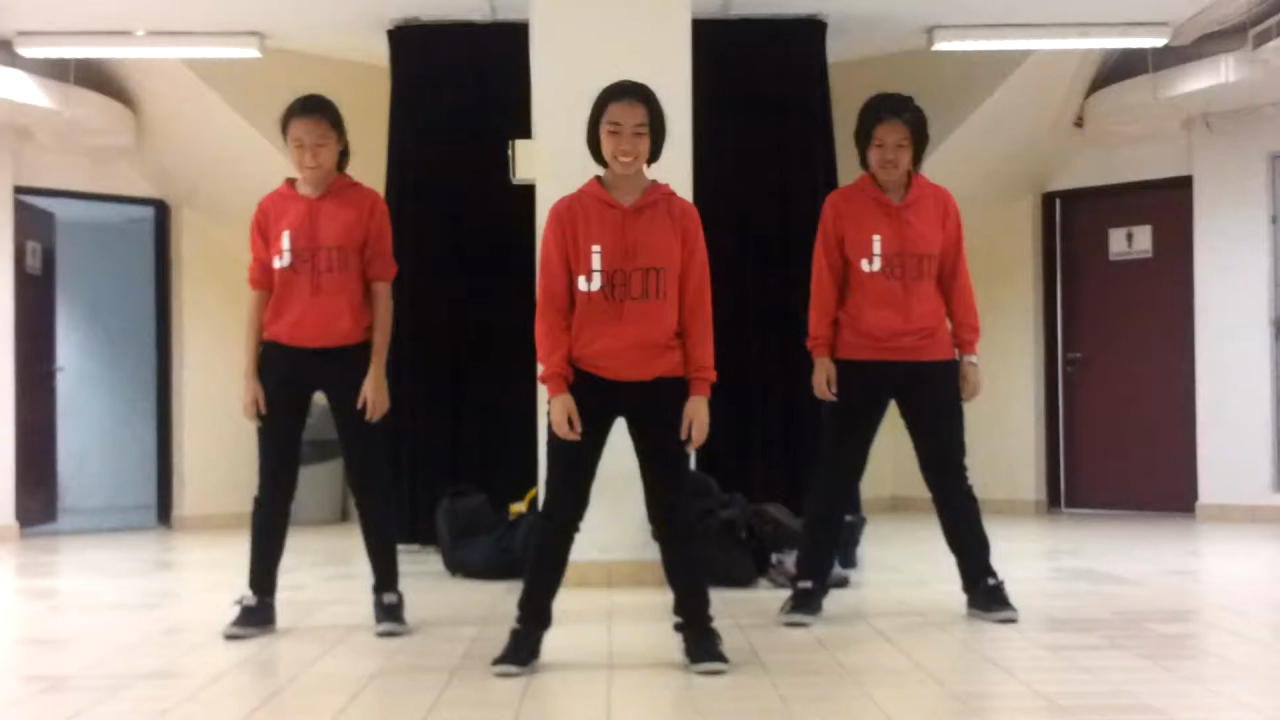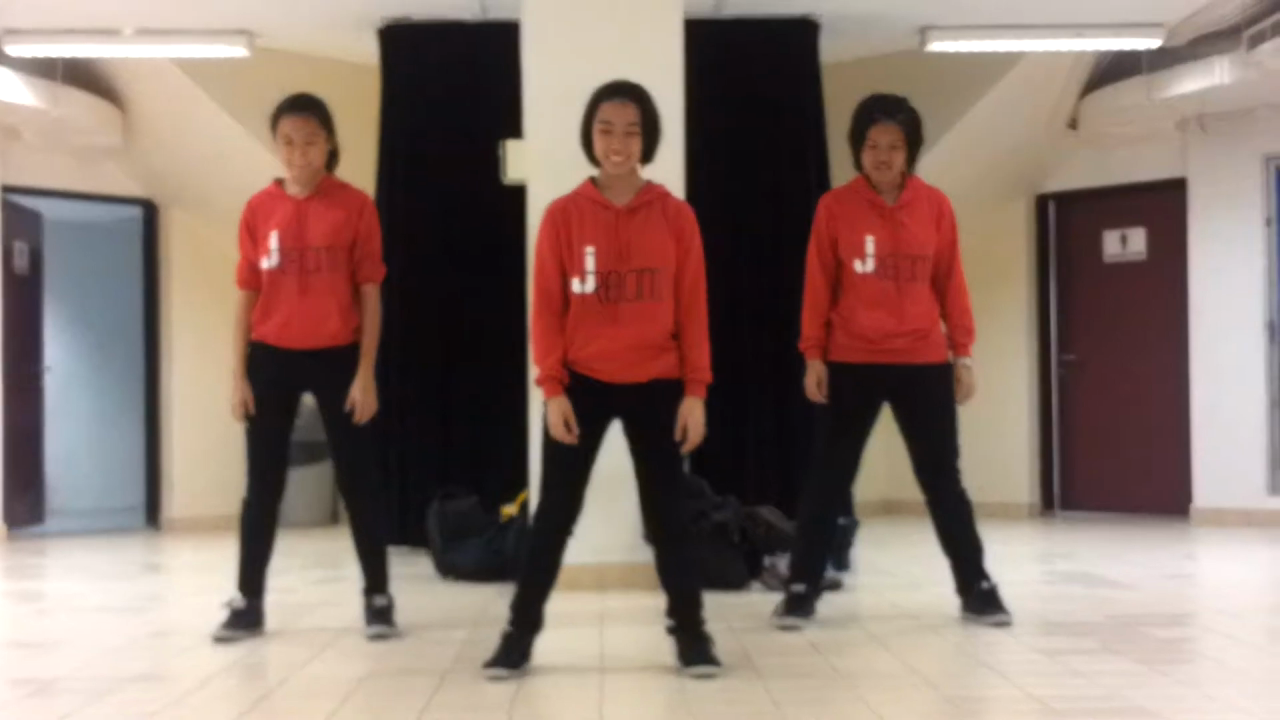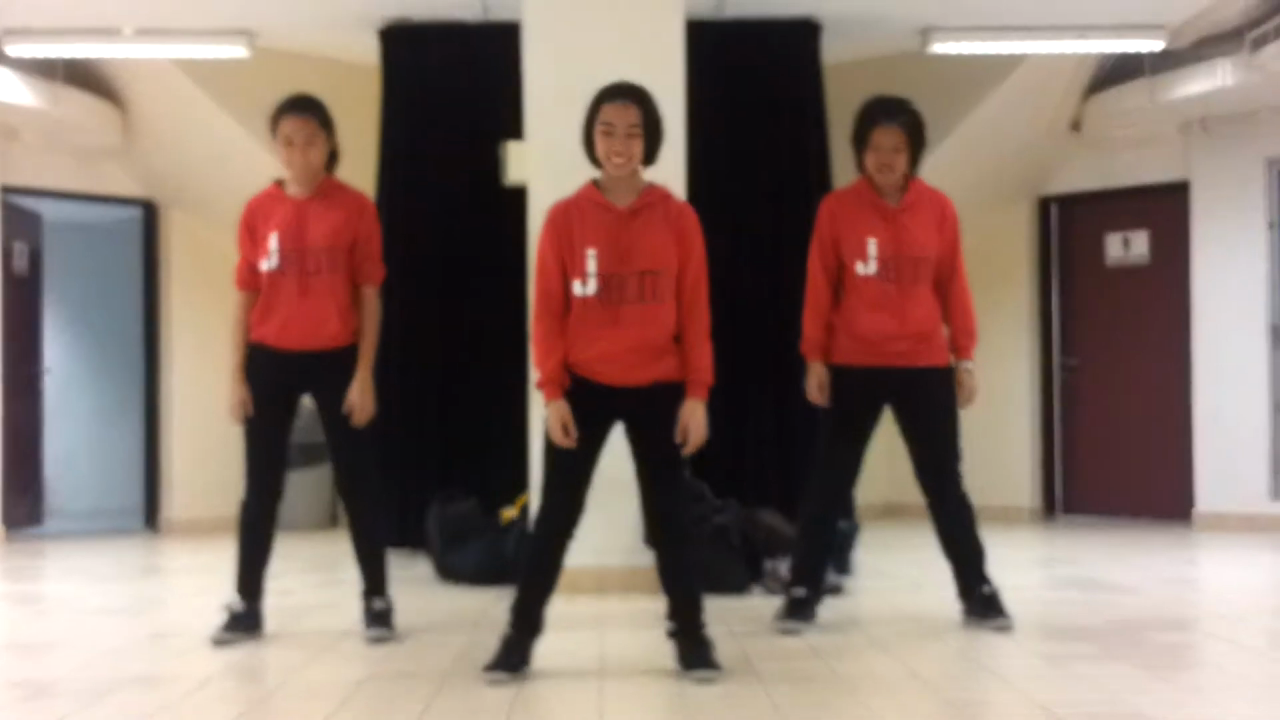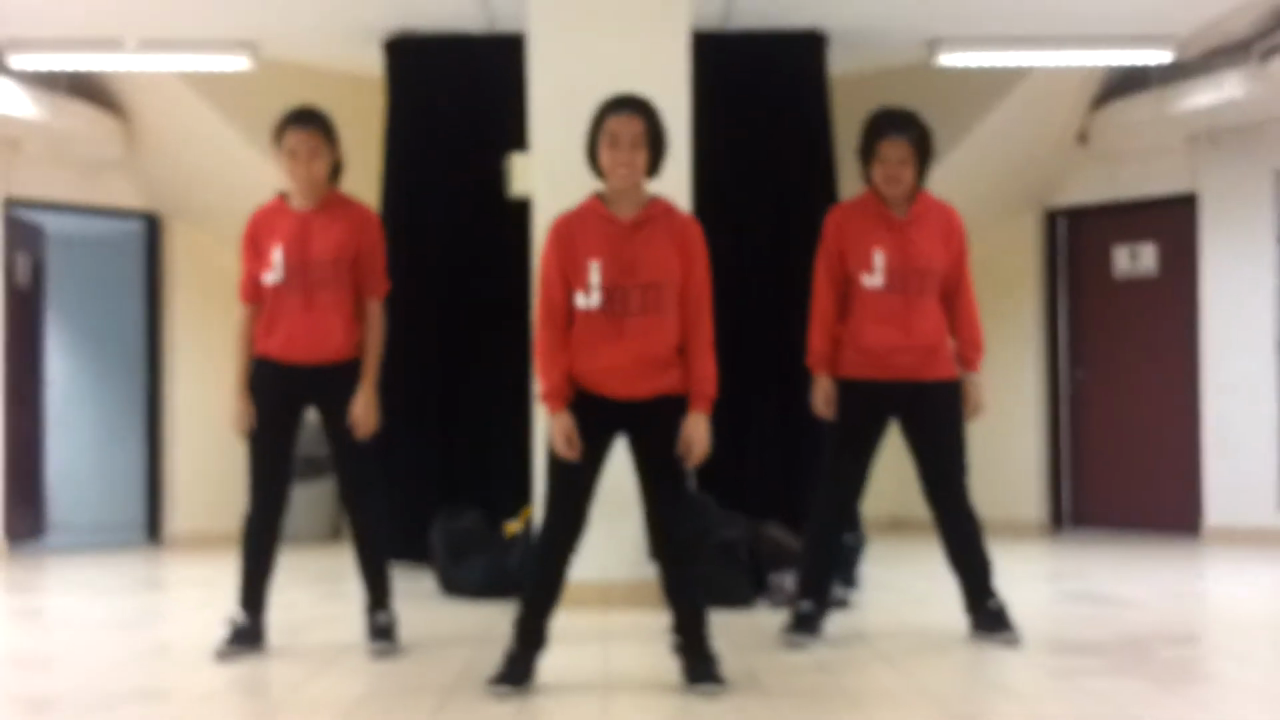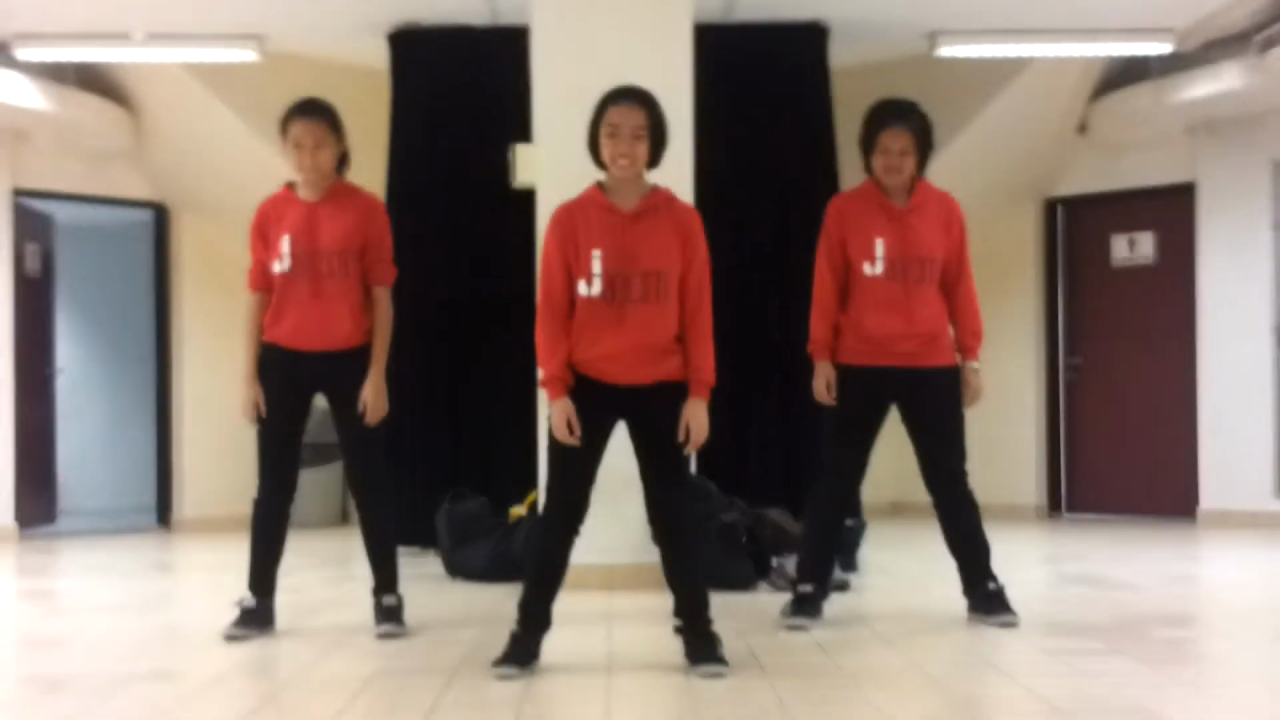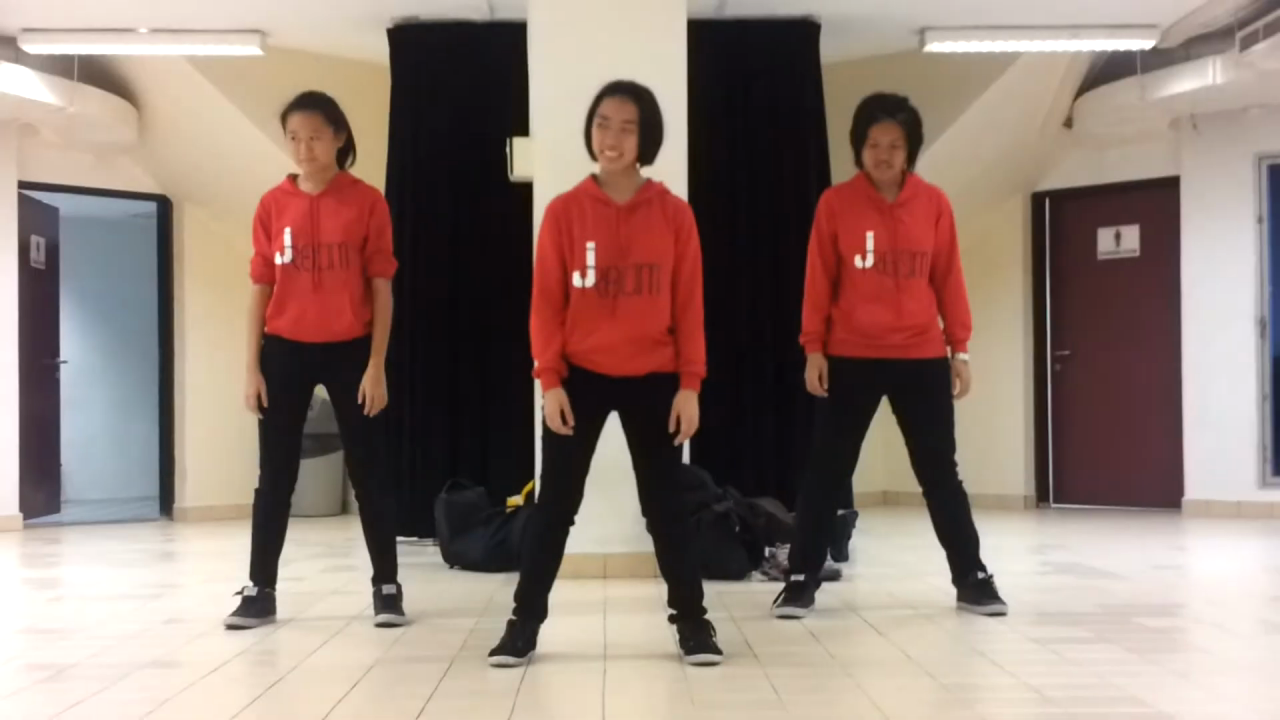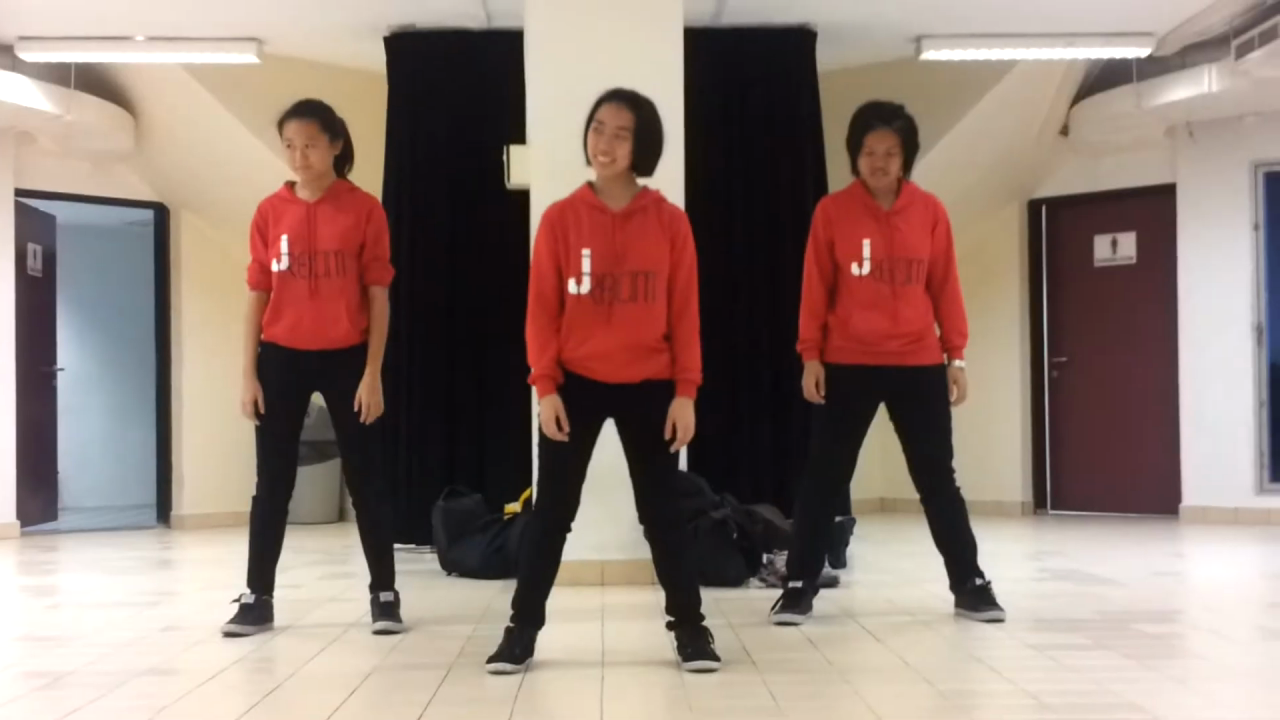
dt=0.2s
person 1, frame 1
left shoulder: (680, 215)
right shoulder: (568, 214)
left elbow: (697, 306)
right elbow: (552, 307)
left wrist: (700, 389)
right wrist: (557, 386)
left hip: (661, 384)
right hip: (586, 383)
left knee: (673, 512)
right knee: (560, 510)
left ankle: (697, 628)
right ankle: (528, 630)
person 1, frame 2
left shoulder: (675, 215)
right shoulder: (563, 215)
left elbow: (692, 308)
right elbow: (547, 308)
left wrist: (695, 390)
right wrist: (552, 387)
left hip: (657, 386)
right hip: (582, 385)
left knee: (668, 513)
right knee: (555, 512)
left ankle: (690, 631)
right ankle: (520, 633)
person 1, frame 3
left shoulder: (677, 217)
right shoulder: (565, 217)
left elbow: (695, 311)
right elbow: (548, 311)
left wrist: (697, 393)
right wrist: (552, 391)
left hip: (659, 390)
right hip: (584, 388)
left knee: (669, 516)
right knee: (556, 514)
left ankle: (691, 635)
right ankle: (520, 636)
person 1, frame 4
left shoulder: (681, 230)
right shoulder: (569, 229)
left elbow: (699, 323)
right elbow: (552, 323)
left wrist: (700, 405)
right wrist: (556, 403)
left hip: (662, 402)
right hip: (587, 401)
left knee: (674, 530)
right knee: (559, 527)
left ankle: (695, 648)
right ankle: (524, 650)
person 1, frame 5
left shoulder: (680, 219)
right shoulder: (569, 218)
left elbow: (698, 311)
right elbow: (553, 311)
left wrist: (700, 392)
right wrist: (556, 389)
left hip: (661, 389)
right hip: (588, 388)
left knee: (673, 515)
right knee: (561, 513)
left ankle: (697, 630)
right ankle: (528, 633)
person 1, frame 6
left shoulder: (674, 213)
right shoulder: (564, 211)
left elbow: (689, 303)
right elbow: (547, 302)
left wrist: (690, 383)
right wrist: (550, 380)
left hip: (654, 380)
right hip: (580, 378)
left knee: (665, 504)
right knee: (555, 503)
left ankle: (691, 620)
right ankle: (524, 622)
person 1, frame 7
left shoulder: (669, 221)
right shoulder: (560, 218)
left elbow: (684, 311)
right elbow: (542, 309)
left wrist: (686, 391)
right wrist: (545, 387)
left hip: (650, 387)
right hip: (575, 385)
left knee: (661, 511)
right knee: (551, 510)
left ankle: (689, 626)
right ankle: (522, 630)
person 2, frame 1
left shoulder: (366, 206)
right shoulder: (270, 210)
left elbow: (381, 293)
right elbow: (260, 295)
left wrist: (378, 371)
right wrist: (250, 374)
left hip: (348, 356)
right hip: (283, 357)
left knee: (367, 478)
right knee: (274, 482)
left ankle: (387, 594)
right ankle: (259, 599)
person 2, frame 2
left shoulder: (355, 206)
right shoulder: (258, 209)
left elbow: (370, 294)
right elbow: (247, 296)
left wrist: (366, 372)
right wrist: (238, 375)
left hip: (337, 357)
right hip: (272, 359)
left knee: (356, 480)
right knee: (262, 484)
left ankle: (377, 597)
right ankle: (248, 602)
person 2, frame 3
left shoulder: (355, 207)
right shoulder: (258, 211)
left elbow: (369, 295)
right elbow: (247, 297)
left wrist: (365, 374)
right wrist: (237, 376)
left hip: (336, 359)
right hip: (271, 360)
left knee: (355, 482)
right knee: (261, 486)
left ankle: (377, 600)
right ankle: (246, 605)
person 2, frame 4
left shoulder: (359, 220)
right shoulder: (262, 223)
left elbow: (373, 308)
right elbow: (251, 309)
left wrist: (368, 386)
right wrist: (241, 388)
left hip: (340, 371)
right hip: (275, 372)
left knee: (359, 494)
right knee: (265, 499)
left ankle: (380, 613)
right ankle: (249, 619)
person 2, frame 5
left shoulder: (365, 210)
right shoulder: (270, 213)
left elbow: (381, 297)
right elbow: (259, 299)
left wrist: (378, 374)
right wrist: (250, 375)
left hip: (348, 359)
right hip: (283, 361)
left knee: (367, 480)
right knee: (274, 484)
left ankle: (387, 597)
right ankle: (259, 602)
person 2, frame 6
left shoulder: (367, 203)
right shoulder: (272, 205)
left elbow: (382, 289)
right elbow: (261, 290)
left wrist: (377, 366)
right wrist: (252, 367)
left hip: (349, 351)
right hip: (285, 352)
left knee: (366, 471)
right knee: (275, 474)
left ankle: (386, 586)
right ankle: (260, 590)
person 2, frame 7
left shoulder: (364, 210)
right shoulder: (269, 212)
left elbow: (378, 296)
right elbow: (258, 297)
left wrist: (373, 373)
right wrist: (248, 374)
left hip: (345, 358)
right hip: (282, 359)
left knee: (363, 478)
right knee: (272, 482)
left ankle: (384, 593)
right ankle: (257, 598)
person 3, frame 1
left shoulder: (940, 204)
right shoulder: (841, 205)
left elbow: (955, 280)
right elbow: (826, 283)
left wrist: (969, 350)
right wrist: (821, 352)
left hip: (931, 360)
right hip: (858, 361)
left knee: (949, 477)
right knee: (835, 476)
left ankle: (982, 584)
right ankle: (809, 586)
person 3, frame 2
left shoulder: (935, 205)
right shoulder: (834, 207)
left elbow: (950, 282)
right elbow: (818, 284)
left wrist: (962, 352)
right wrist: (813, 354)
left hip: (924, 363)
right hip: (850, 363)
left knee: (942, 479)
right knee: (828, 478)
left ankle: (976, 588)
right ankle: (802, 589)
person 3, frame 3
left shoulder: (938, 207)
right shoulder: (837, 208)
left elbow: (953, 285)
right elbow: (820, 287)
left wrist: (964, 356)
right wrist: (814, 357)
left hip: (926, 366)
right hip: (852, 366)
left knee: (944, 483)
right knee: (829, 482)
left ankle: (977, 593)
right ankle: (802, 593)
person 3, frame 4
left shoulder: (944, 220)
right shoulder: (843, 220)
left elbow: (959, 297)
right elbow: (826, 298)
left wrist: (970, 367)
right wrist: (821, 369)
left hip: (933, 379)
right hip: (858, 379)
left knee: (950, 497)
right knee: (835, 495)
left ankle: (985, 606)
right ankle: (809, 606)
person 3, frame 5
left shoulder: (944, 209)
right shoulder: (845, 210)
left elbow: (959, 286)
right elbow: (827, 287)
left wrist: (970, 355)
right wrist: (822, 356)
left hip: (933, 367)
right hip: (860, 367)
left knee: (950, 483)
right knee: (835, 481)
left ankle: (983, 589)
right ankle: (809, 590)
person 3, frame 6
left shoulder: (934, 204)
right shoulder: (836, 203)
left elbow: (948, 278)
right elbow: (819, 280)
left wrist: (959, 348)
right wrist: (814, 348)
left hip: (923, 358)
right hip: (851, 358)
left knee: (940, 473)
right knee: (827, 471)
left ankle: (972, 578)
right ankle: (802, 579)
person 3, frame 7
left shoulder: (930, 211)
right shoulder: (832, 211)
left elbow: (944, 285)
right elbow: (816, 287)
left wrist: (956, 354)
right wrist: (810, 355)
left hip: (919, 365)
right hip: (847, 365)
left knee: (937, 479)
right knee: (824, 478)
left ankle: (969, 585)
right ankle: (799, 586)
